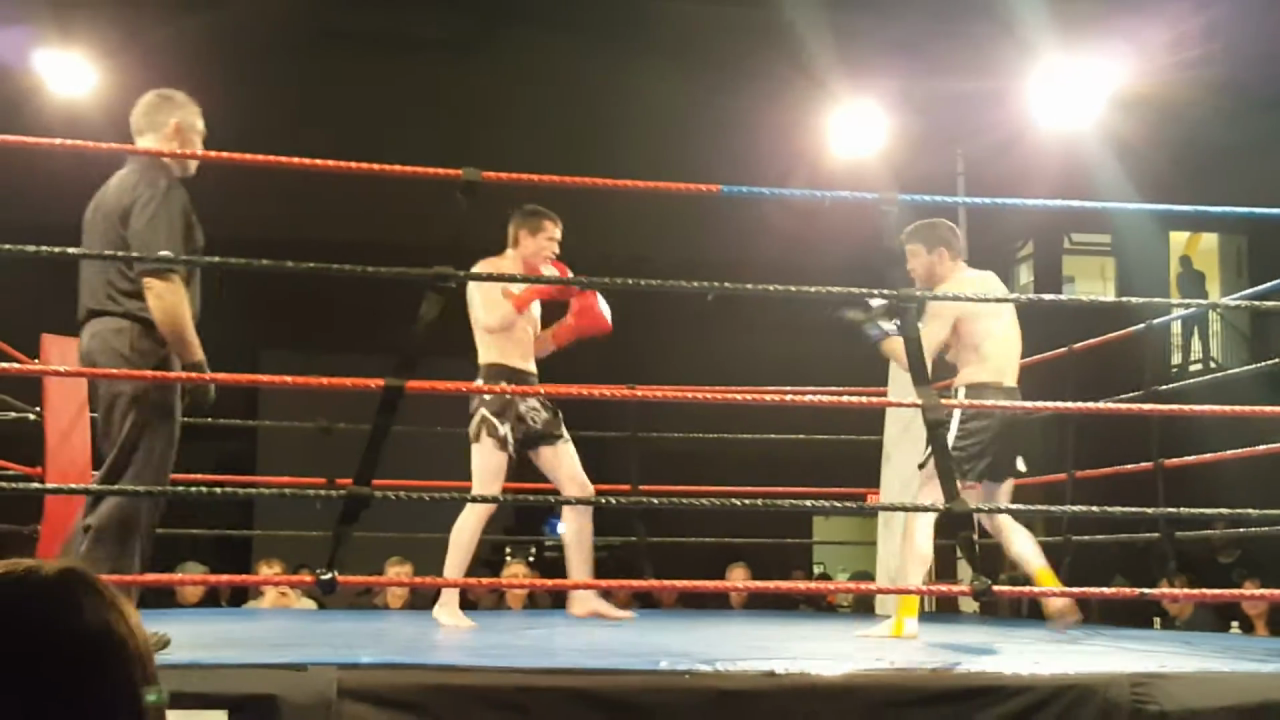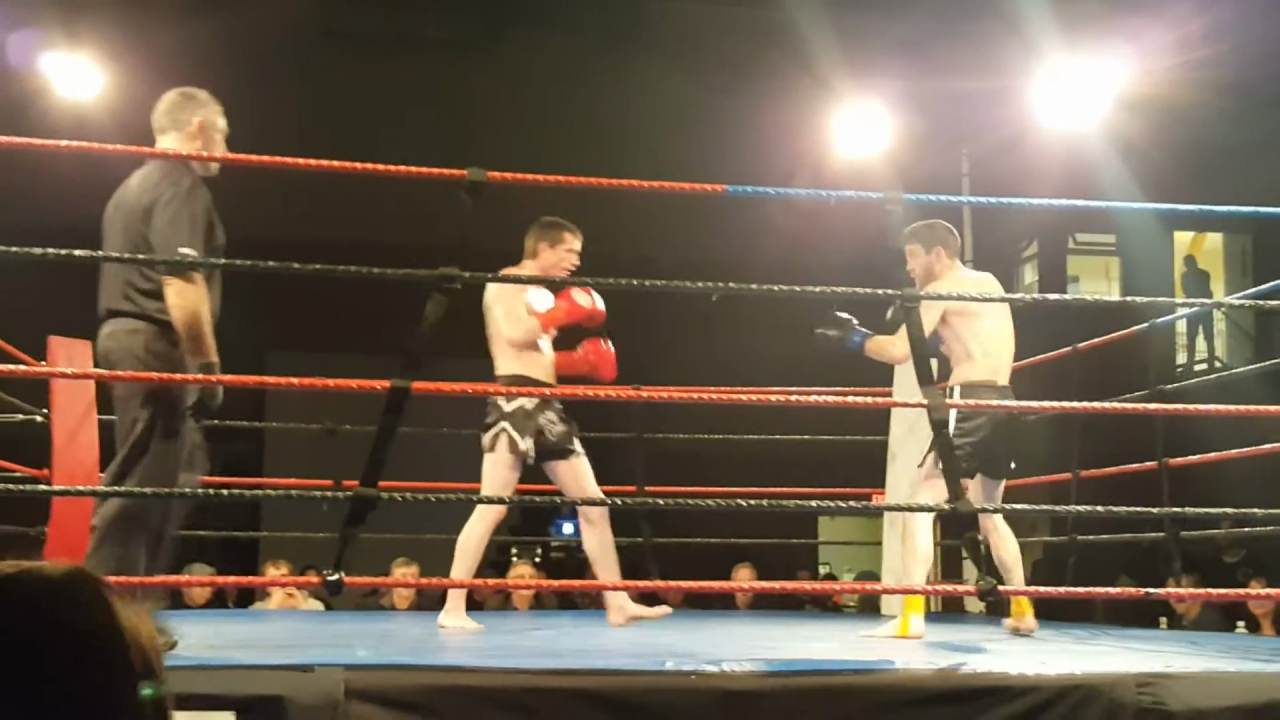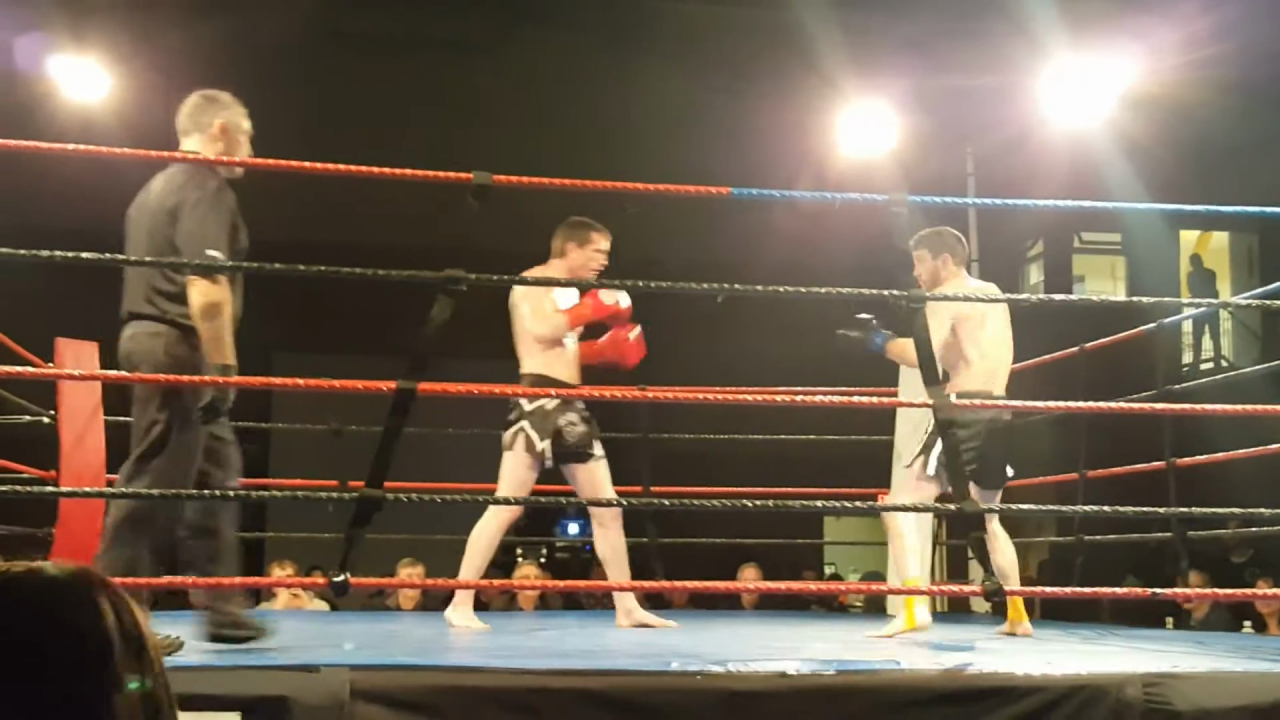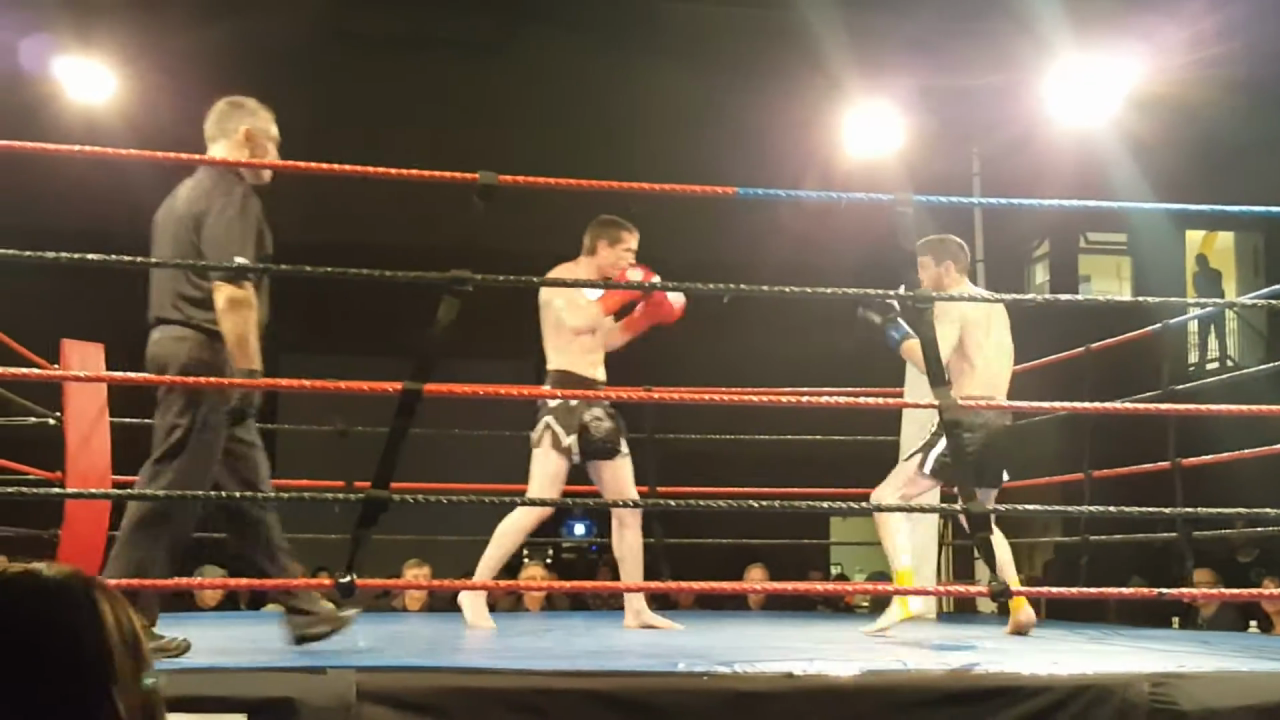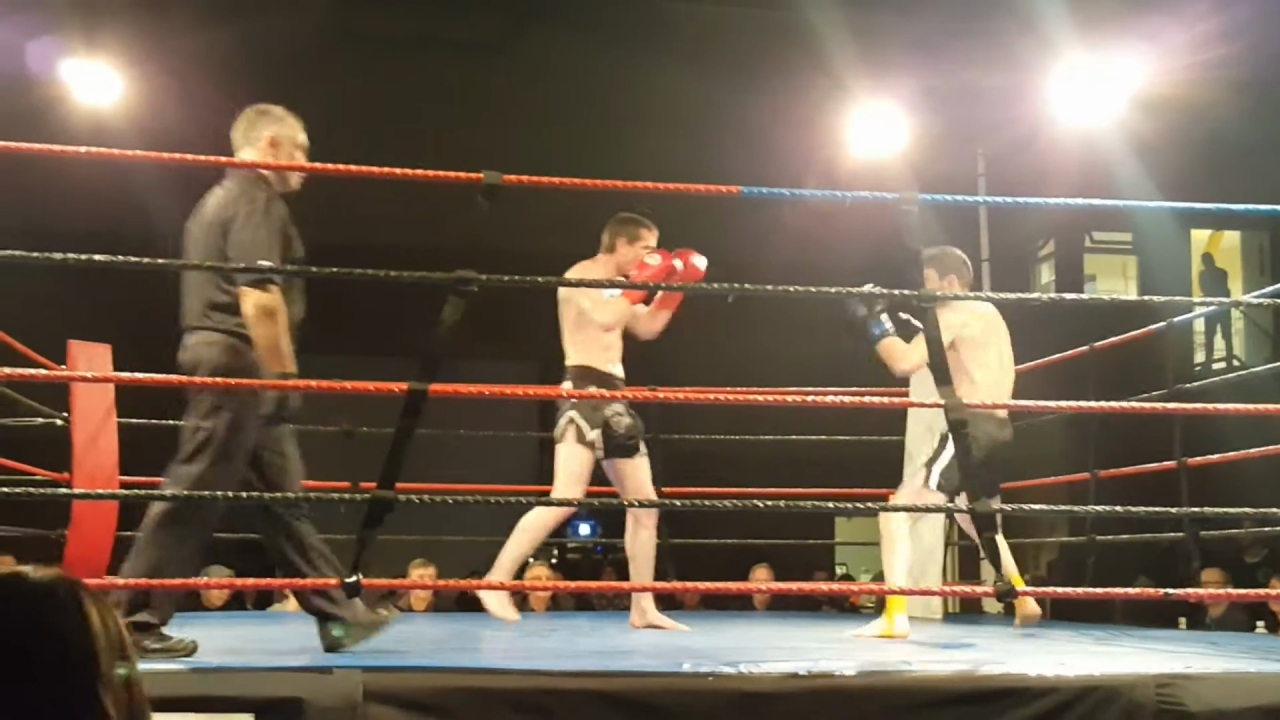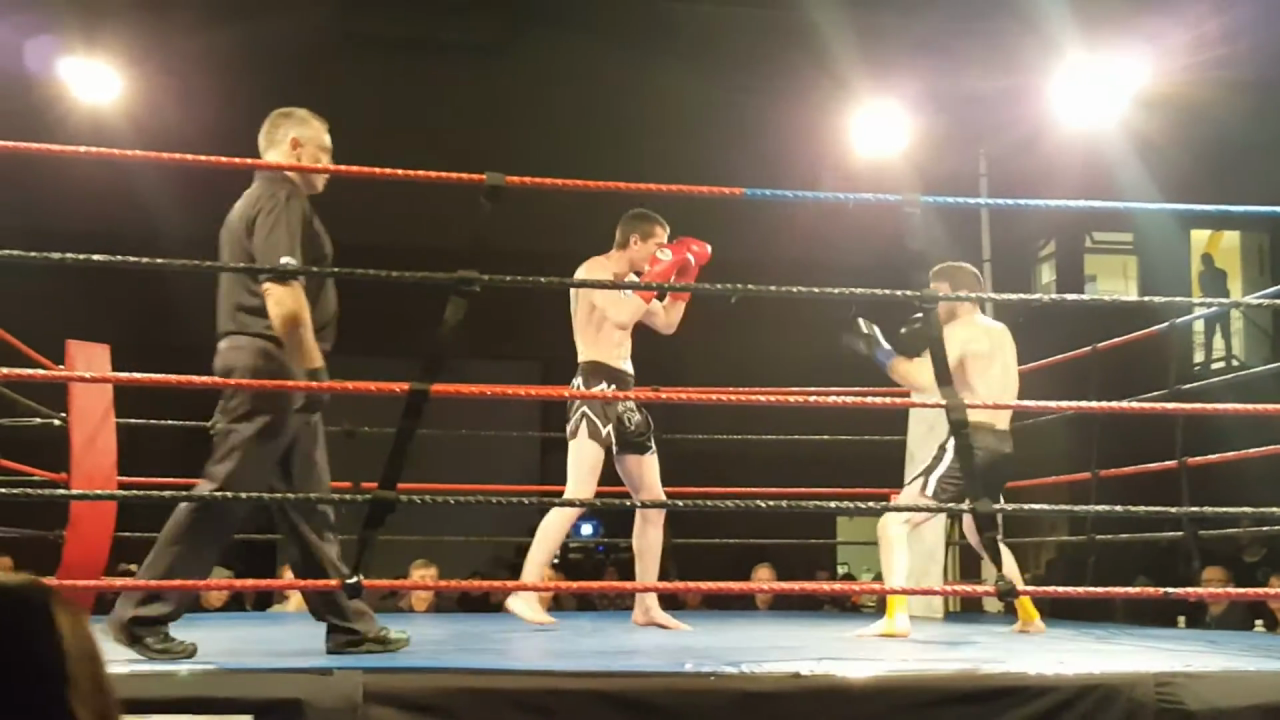
dt=0.1s
person 1, frame 1
left shoulder: (111, 189)
right shoulder: (160, 189)
right elbow: (161, 285)
right wrist: (196, 361)
left hip: (103, 340)
right hip: (137, 348)
left knee: (126, 484)
right knee: (131, 484)
person 1, frame 2
left shoulder: (131, 187)
right shoulder: (182, 185)
right elbow: (183, 287)
right wrist: (208, 363)
left hip: (123, 337)
right hip: (156, 345)
left knee: (178, 471)
right knee: (145, 483)
person 1, frame 3
left shoulder: (158, 188)
right shoulder: (206, 191)
right elbow: (207, 290)
right wrist: (224, 366)
left hip: (148, 341)
right hip: (178, 349)
left knee: (215, 476)
right knee: (154, 486)
person 1, frame 4
left shoulder: (184, 193)
right shoulder: (232, 195)
right elbow: (232, 293)
right wrist: (249, 372)
left hip: (177, 343)
right hip: (204, 352)
left knee: (248, 484)
right knee: (172, 488)
person 1, frame 5
left shoulder: (217, 200)
right shoulder: (259, 201)
right elbow: (258, 296)
right wrist: (283, 371)
left hip: (214, 352)
right hip: (236, 360)
left knee: (281, 493)
right knee: (197, 490)
person 1, frame 6
left shoulder: (252, 202)
right shoulder: (283, 201)
right elbow: (283, 295)
right wrist: (314, 367)
left hip: (251, 358)
right hip: (271, 361)
left knee: (306, 499)
right knee: (224, 494)
person 2, frame 1
left shoulder: (532, 281)
right shoulder: (487, 272)
right elbow: (488, 319)
left wrist: (574, 324)
right wrist: (535, 291)
left hip: (530, 395)
right hip: (497, 389)
left knee: (579, 491)
right knee: (484, 501)
left ankle: (584, 595)
right ankle: (446, 603)
person 2, frame 2
left shoulder: (544, 294)
right shoulder: (506, 283)
right elbow: (513, 334)
left wrist: (580, 361)
right wrist: (566, 311)
left hip: (547, 405)
right hip: (515, 401)
left knee: (593, 504)
right knee: (492, 507)
left ankle: (618, 604)
right ankle: (453, 606)
person 2, frame 3
left shoulder: (572, 291)
right shoulder: (534, 283)
right elbow: (541, 331)
left wrist: (604, 350)
right wrist: (591, 308)
left hip: (570, 405)
right hip: (539, 401)
left knee: (608, 507)
right knee: (508, 507)
left ankle: (628, 608)
right ankle: (461, 601)
person 2, frame 4
left shoulder: (598, 289)
right shoulder: (562, 279)
right elbow: (575, 323)
left wrist: (647, 314)
right wrist: (622, 294)
left hip: (596, 401)
right hip: (565, 398)
left knee: (629, 506)
right knee: (539, 505)
left ankle: (636, 608)
right ankle: (475, 591)
person 2, frame 5
left shoulder: (615, 285)
right shoulder: (582, 274)
left elbow: (647, 328)
right elbow: (607, 317)
left wrist: (674, 283)
right wrist: (645, 279)
left hip: (615, 396)
right hip: (583, 392)
left knee: (645, 504)
right knee: (566, 500)
left ankle: (643, 607)
right ankle: (496, 582)
person 2, frame 6
left shoulder: (628, 280)
right shoulder: (594, 270)
left elbow: (666, 323)
right elbow: (622, 316)
left wrist: (685, 274)
right wrist: (659, 275)
left hip: (624, 393)
right hip: (595, 387)
left knee: (653, 502)
right knee: (579, 497)
left ankle: (646, 605)
right ankle: (525, 591)
person 3, frame 1
left shoulder: (950, 294)
right shoulder: (989, 282)
left wrist: (878, 331)
left hip: (978, 407)
right hip: (1011, 406)
left knee: (922, 507)
right knee: (995, 517)
left ankle: (905, 619)
right ankle: (1055, 594)
person 3, frame 2
left shoulder: (942, 290)
right shoulder: (986, 284)
left elbow: (899, 351)
left wrist: (856, 337)
right wrist: (933, 334)
left hip: (969, 405)
right hip: (999, 404)
left knee: (918, 506)
right knee: (988, 515)
left ankle: (911, 617)
right ankle: (1022, 611)
person 3, frame 3
left shoulder: (947, 297)
right shoulder: (990, 294)
left elbow: (921, 356)
left wrist: (878, 340)
left hip: (964, 415)
right hip: (994, 415)
left knee: (900, 507)
right knee: (985, 520)
left ankle: (913, 608)
right ankle: (1017, 616)
person 3, frame 4
left shoulder: (952, 302)
right shoulder: (990, 303)
left elbow: (932, 359)
left wrist: (896, 331)
right wrist: (903, 325)
left hip: (966, 419)
right hip: (995, 419)
left knee: (886, 499)
right knee: (978, 520)
left ankle: (905, 597)
right ankle: (1020, 607)
person 3, frame 5
left shoulder: (953, 314)
right shoulder: (990, 315)
left elbow: (907, 362)
left wrist: (877, 324)
right wrist: (917, 332)
left hip: (970, 432)
right hip: (998, 431)
left knee: (895, 515)
right knee: (975, 524)
left ankle: (894, 616)
right ankle: (1026, 601)
person 3, frame 6
left shoulder: (959, 331)
right shoulder: (998, 332)
left elbow: (922, 380)
left wrist: (881, 351)
right wrist: (929, 346)
left hip: (967, 443)
right hip: (998, 444)
left knee: (893, 522)
right knee: (979, 532)
left ankle: (895, 615)
right ankle: (1029, 615)
